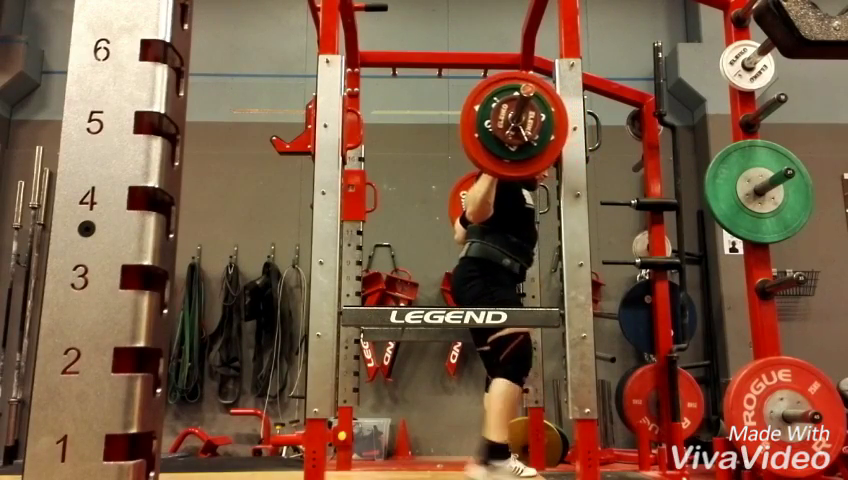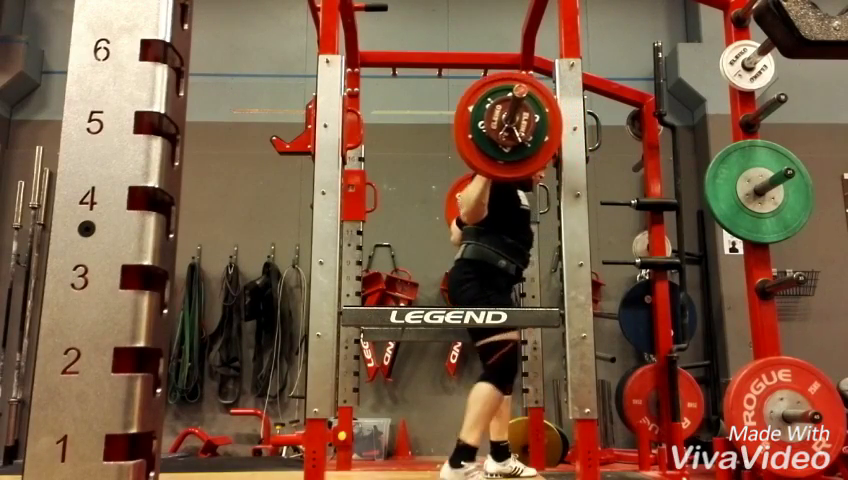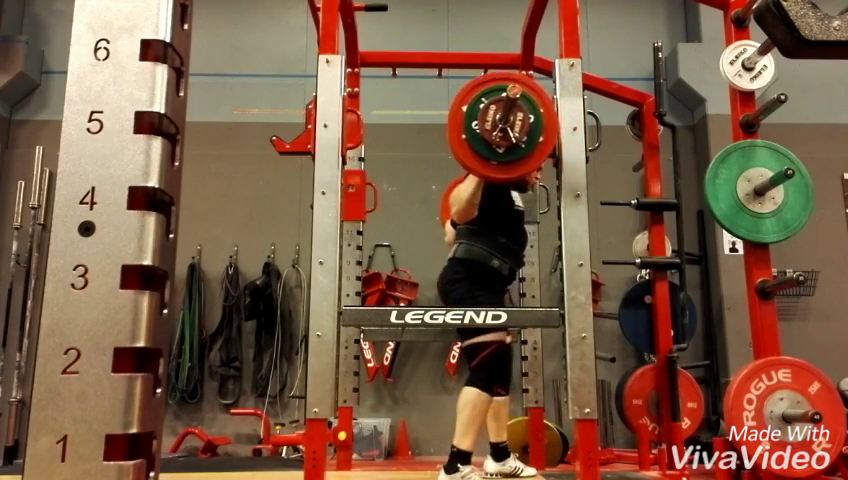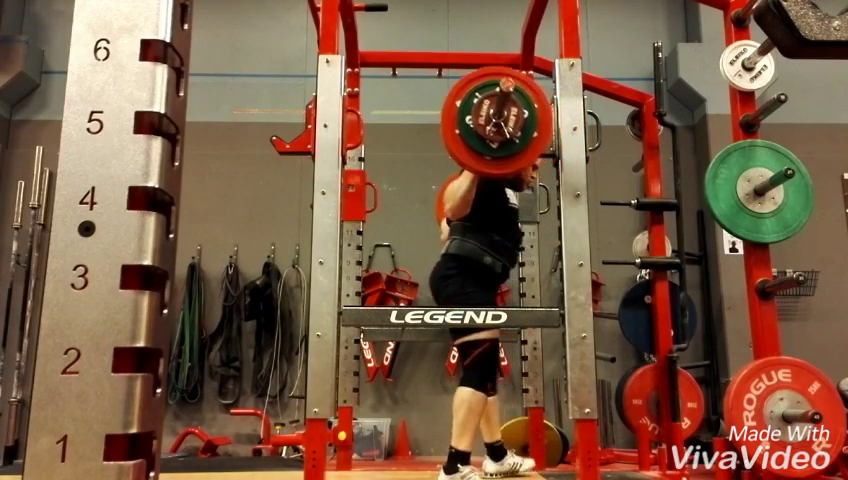
dt=0.1s
person 1, frame 1
left shoulder: (511, 189)
right shoulder: (507, 181)
left elbow: (461, 234)
right elbow: (476, 212)
right wrist: (492, 170)
left hip: (486, 281)
right hip: (483, 279)
left knee: (506, 364)
right knee: (515, 358)
person 1, frame 2
left shoulder: (507, 190)
right shoulder: (502, 182)
left elbow: (457, 234)
right elbow: (469, 214)
right wrist: (485, 172)
left hip: (483, 283)
right hip: (479, 281)
left knee: (498, 369)
right knee: (502, 366)
person 1, frame 3
left shoulder: (502, 192)
right shoulder: (495, 184)
left elbow: (452, 234)
right elbow: (459, 213)
left hip: (477, 284)
right hip: (470, 282)
left knee: (498, 368)
right knee: (487, 368)
person 1, frame 4
left shoulder: (497, 189)
right shoulder: (490, 181)
left elbow: (447, 231)
right elbow: (454, 209)
left hip: (470, 281)
right hip: (463, 279)
left knee: (485, 366)
right knee: (480, 366)
